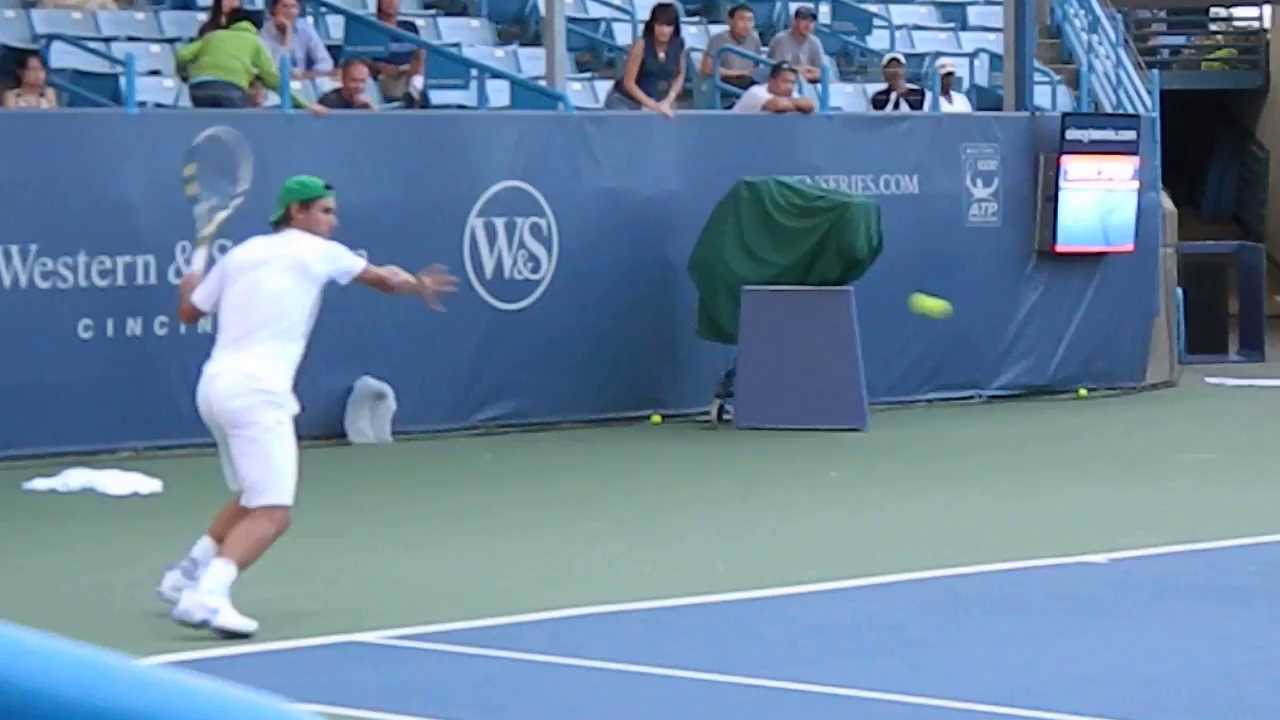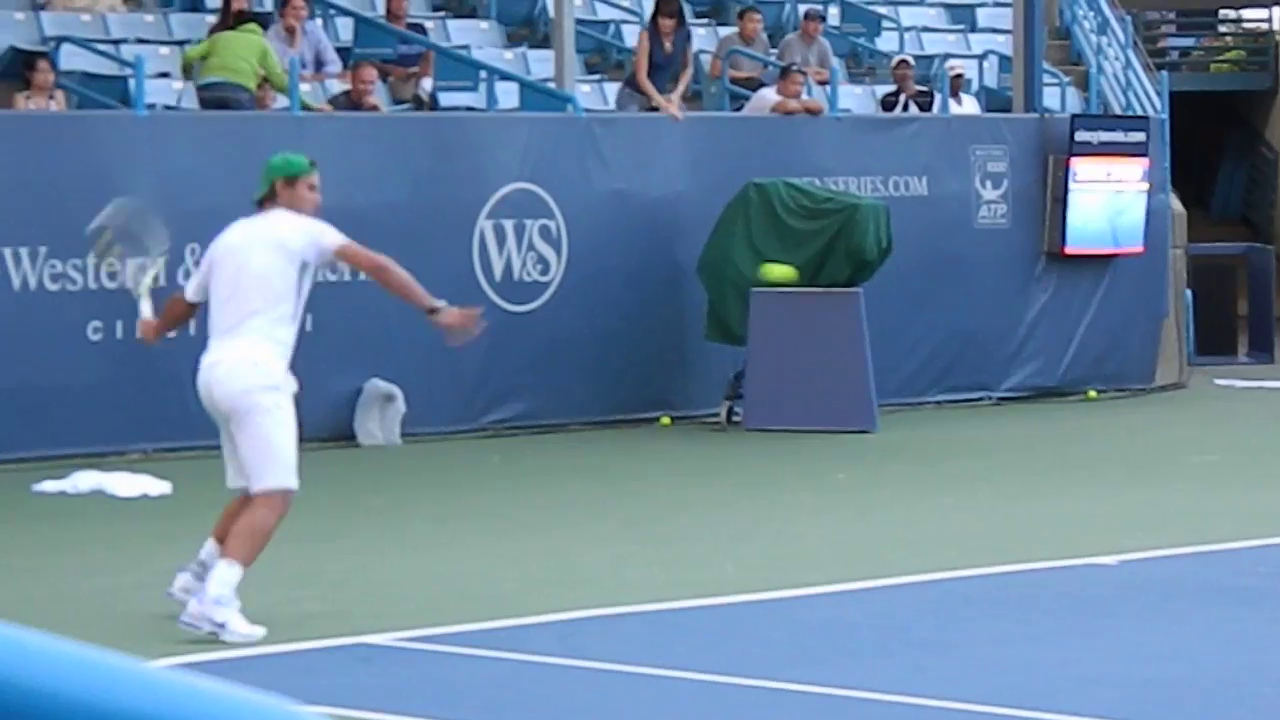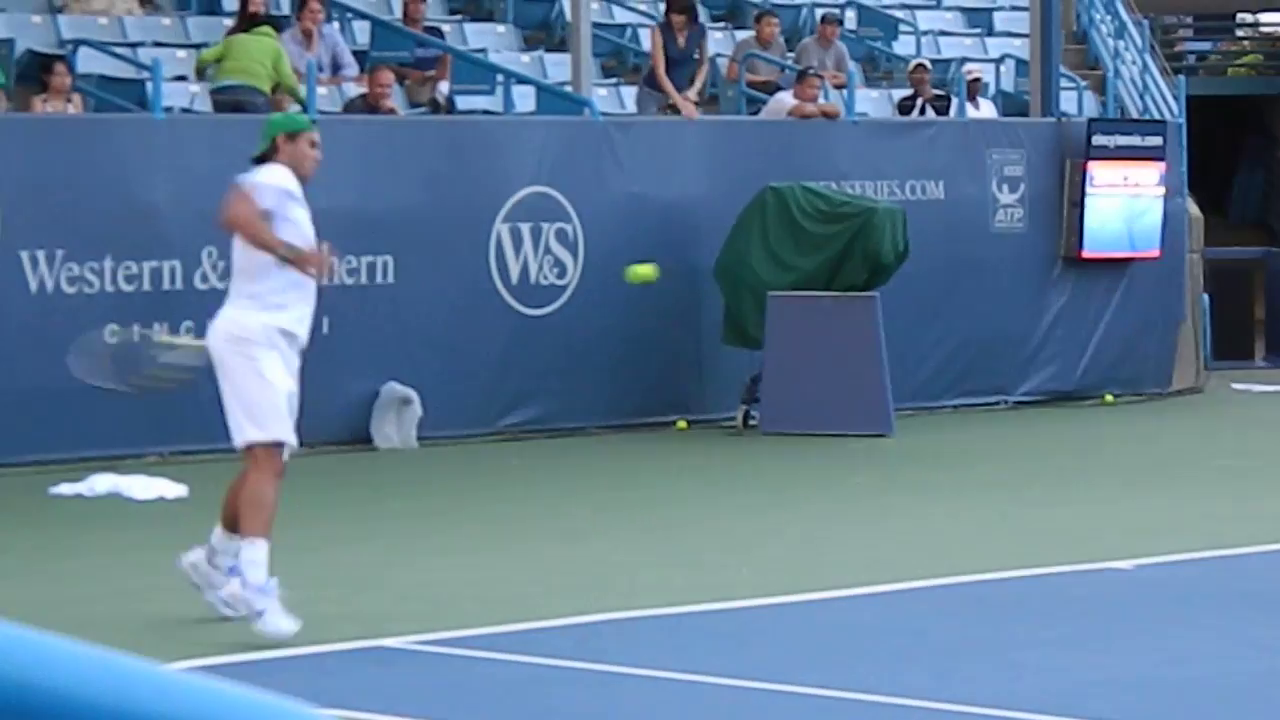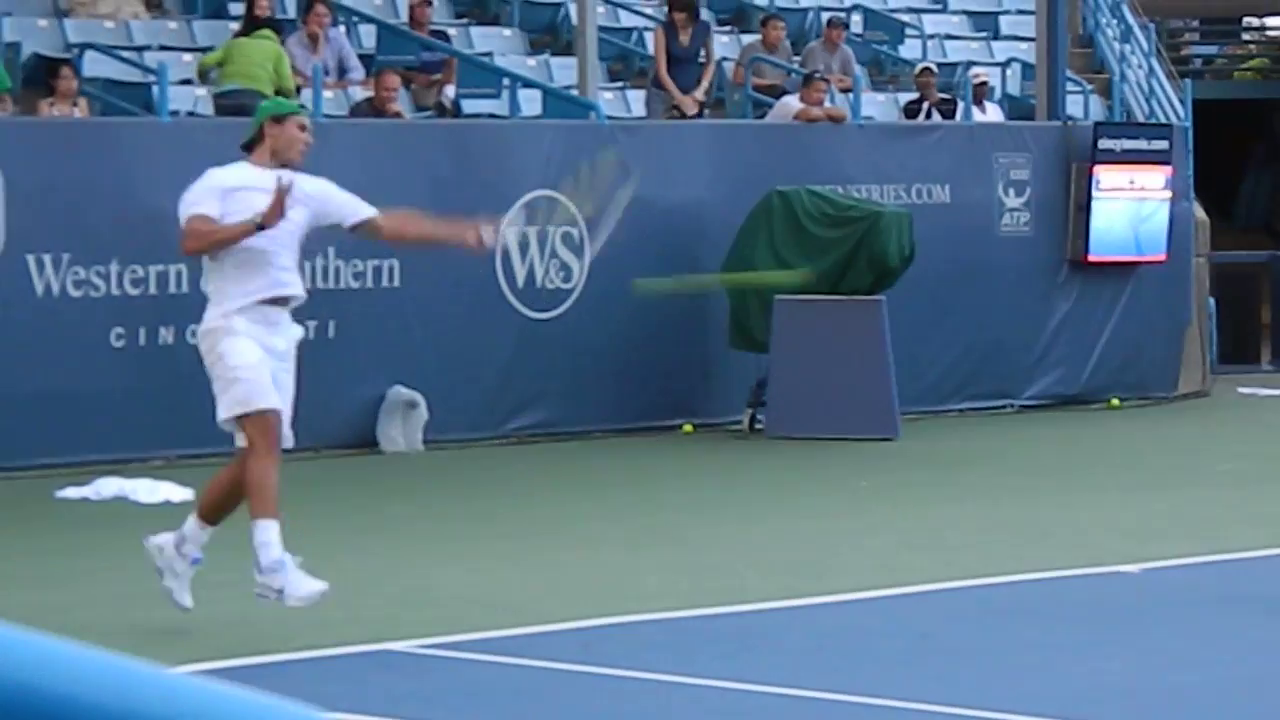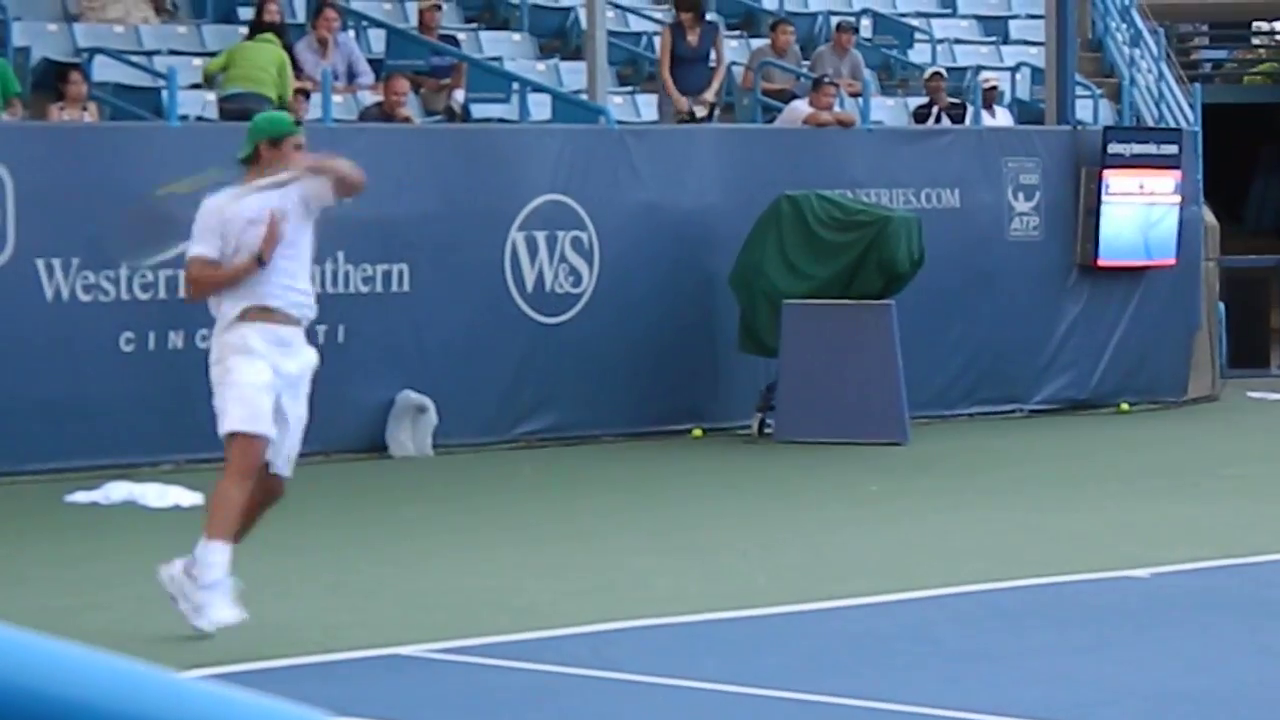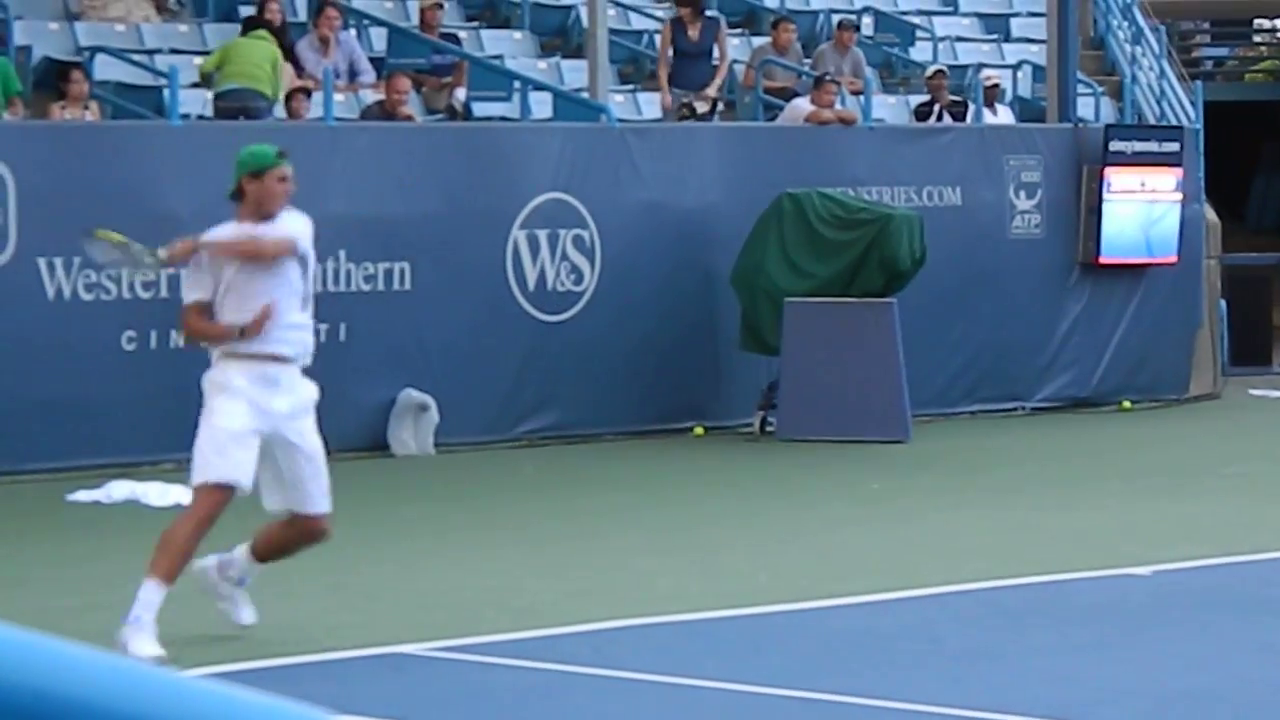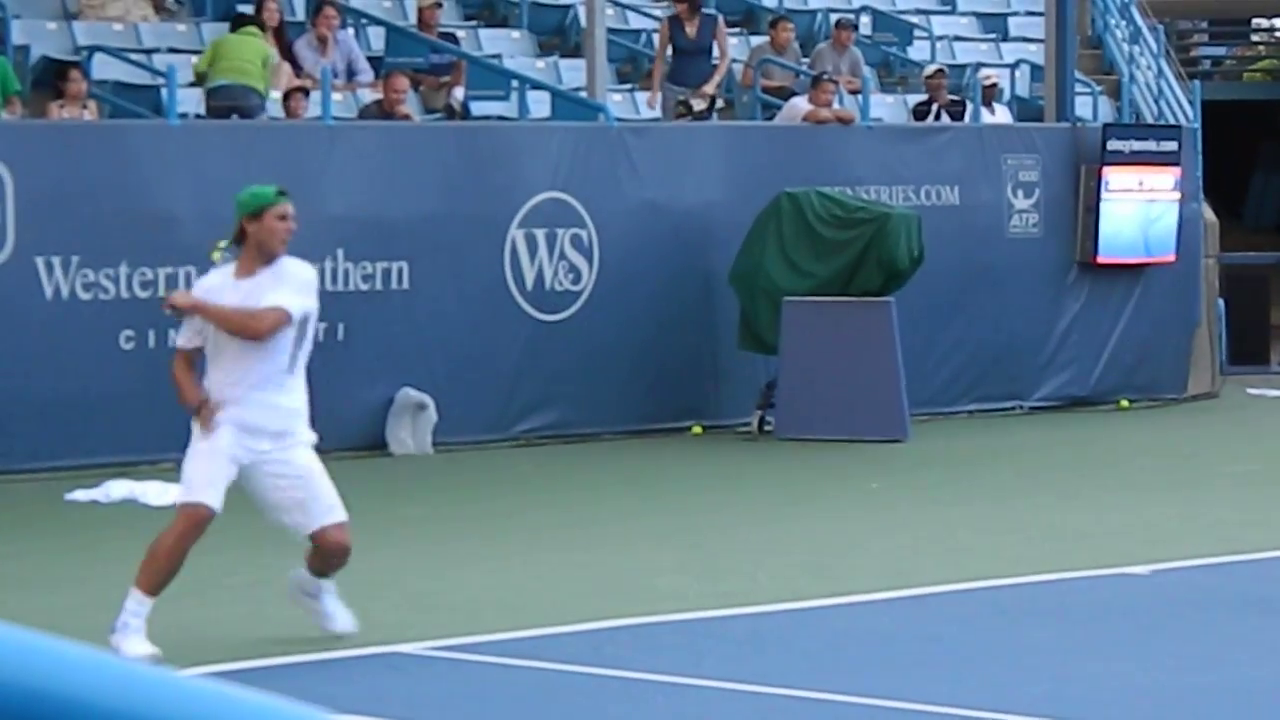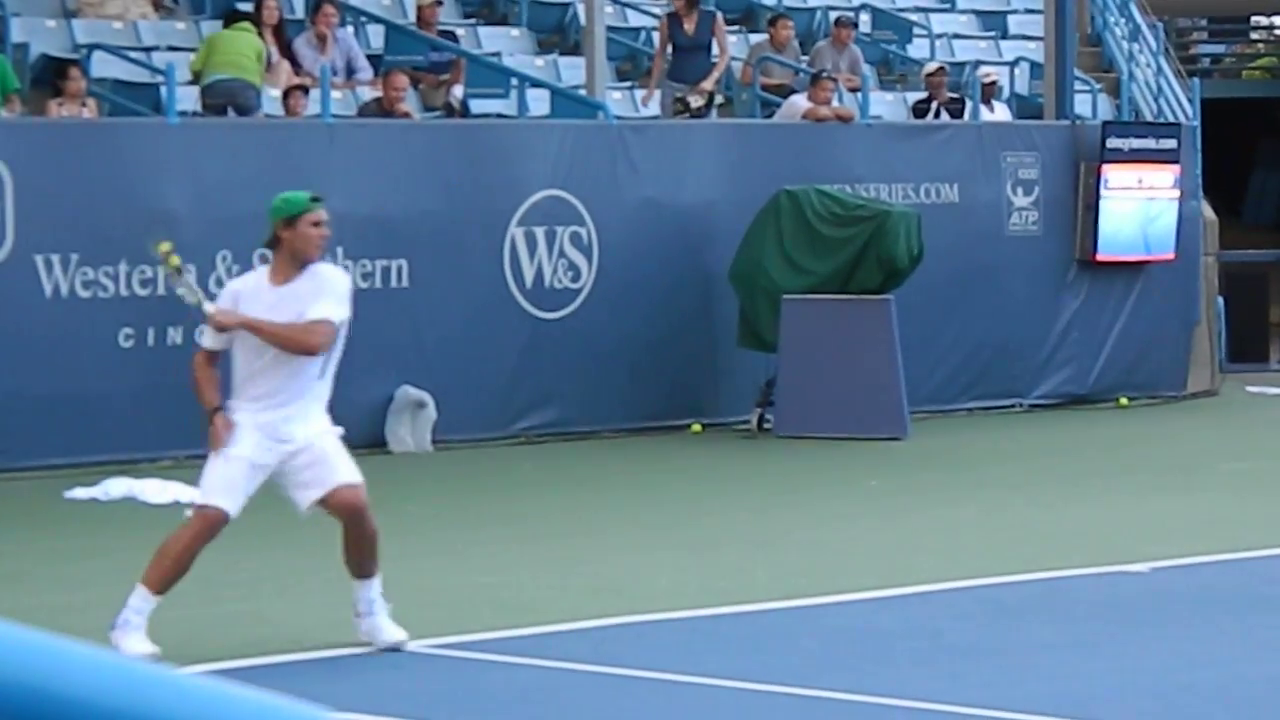
dt=0.1s
person 1, frame 1
left shoulder: (240, 254)
right shoulder: (314, 251)
left elbow: (187, 311)
right elbow: (383, 278)
left wrist: (193, 281)
right wrist: (423, 284)
left hip: (215, 385)
right hip: (256, 390)
left knee: (254, 500)
right knee: (272, 516)
left ankle: (186, 577)
right ankle: (208, 598)
person 1, frame 2
left shoulder: (226, 238)
right shoulder: (300, 229)
left elbow: (180, 308)
right elbow: (371, 261)
left wrist: (155, 329)
right wrist: (436, 309)
left hip: (216, 373)
right hip: (254, 375)
left knee: (255, 491)
right knee: (272, 500)
left ankle: (195, 582)
right ankle: (215, 603)
person 1, frame 3
left shoulder: (280, 196)
right shoulder: (273, 179)
right elbow: (240, 217)
right wrist: (295, 253)
left hip: (269, 342)
right hip: (254, 339)
left knee: (264, 462)
right knee: (267, 458)
left ankle: (212, 560)
right ankle: (255, 591)
person 1, frame 4
left shoulder: (308, 189)
right shoulder: (217, 181)
left elbow: (386, 224)
right elbow: (192, 242)
left wrist: (465, 232)
right wrist: (257, 223)
left hip: (278, 332)
right hip: (233, 327)
left knee: (252, 463)
right knee: (264, 432)
left ankle: (180, 547)
right ankle: (274, 568)
person 1, frame 5
left shoulder: (309, 189)
right shoulder: (218, 207)
left elbow: (353, 181)
right elbow: (197, 286)
left wrist: (313, 164)
right wrist: (251, 261)
left hip: (295, 353)
right hip: (246, 345)
left knee: (269, 484)
right knee: (247, 454)
left ankle: (189, 570)
right ankle: (209, 581)
person 1, frame 6
left shoulder: (293, 224)
right shoulder: (211, 246)
left elbow: (270, 251)
right elbow: (193, 325)
left wrist: (199, 247)
right wrist: (236, 330)
left hip: (290, 392)
right hip: (235, 385)
left knee: (313, 527)
right knee: (213, 498)
left ankle: (231, 570)
right ankle: (142, 617)
person 1, frame 7
left shoulder: (299, 274)
right shoulder: (207, 287)
left elbow: (262, 327)
right elbow: (182, 362)
left wrist: (195, 307)
right wrist: (199, 405)
left hip: (282, 430)
right hip: (223, 426)
left knee: (336, 542)
right knee: (193, 516)
left ankle: (311, 582)
right ankle: (129, 620)
person 1, frame 8
left shoulder: (334, 280)
right shoulder: (239, 290)
left elbow: (313, 342)
right elbow: (204, 358)
left wrist: (243, 321)
right wrist: (215, 413)
left hip: (306, 427)
right hip: (247, 428)
left knee: (354, 505)
right knee: (207, 519)
left ankle: (370, 609)
right ankle: (132, 619)
